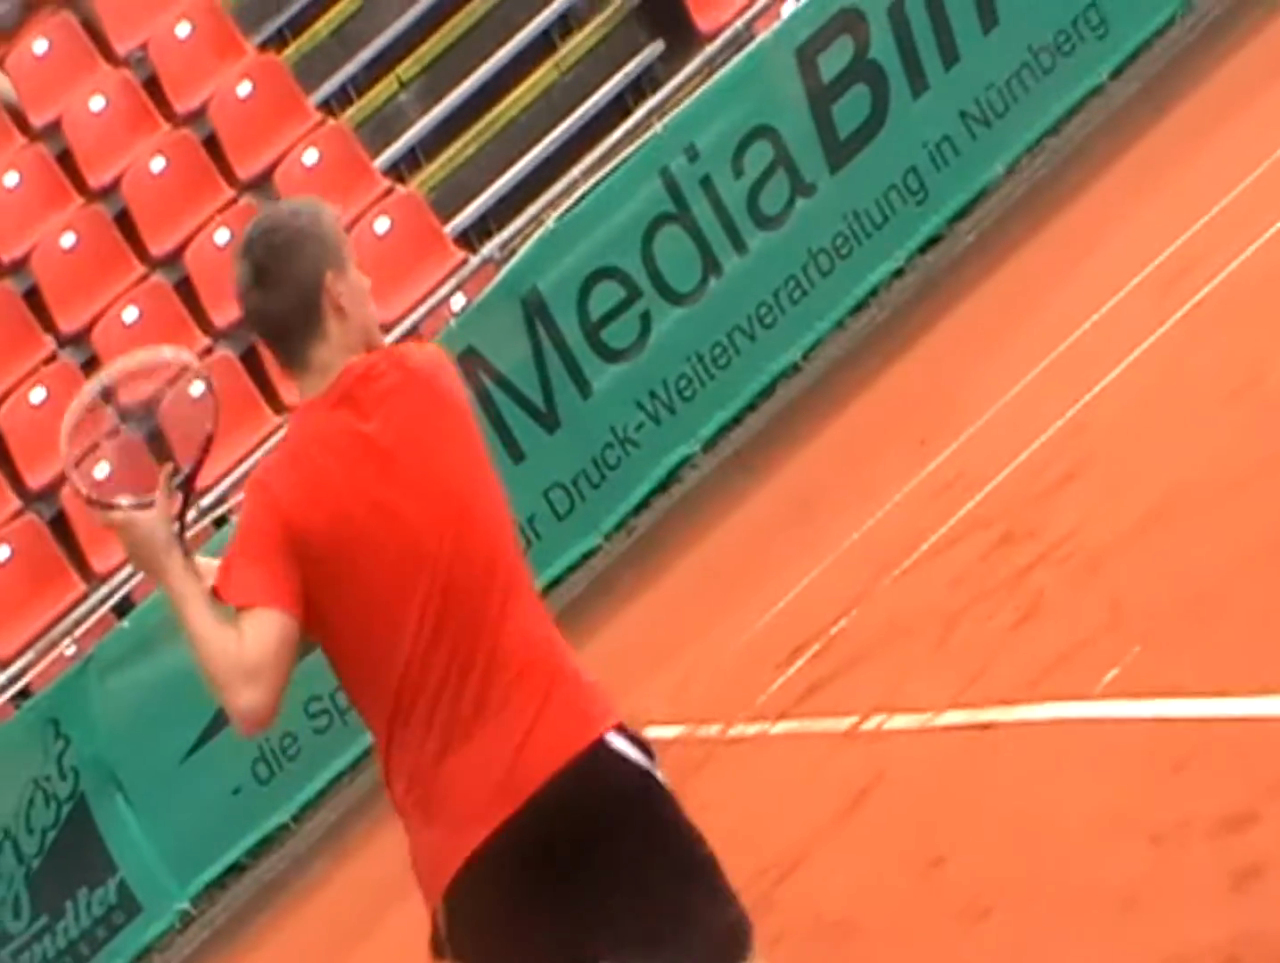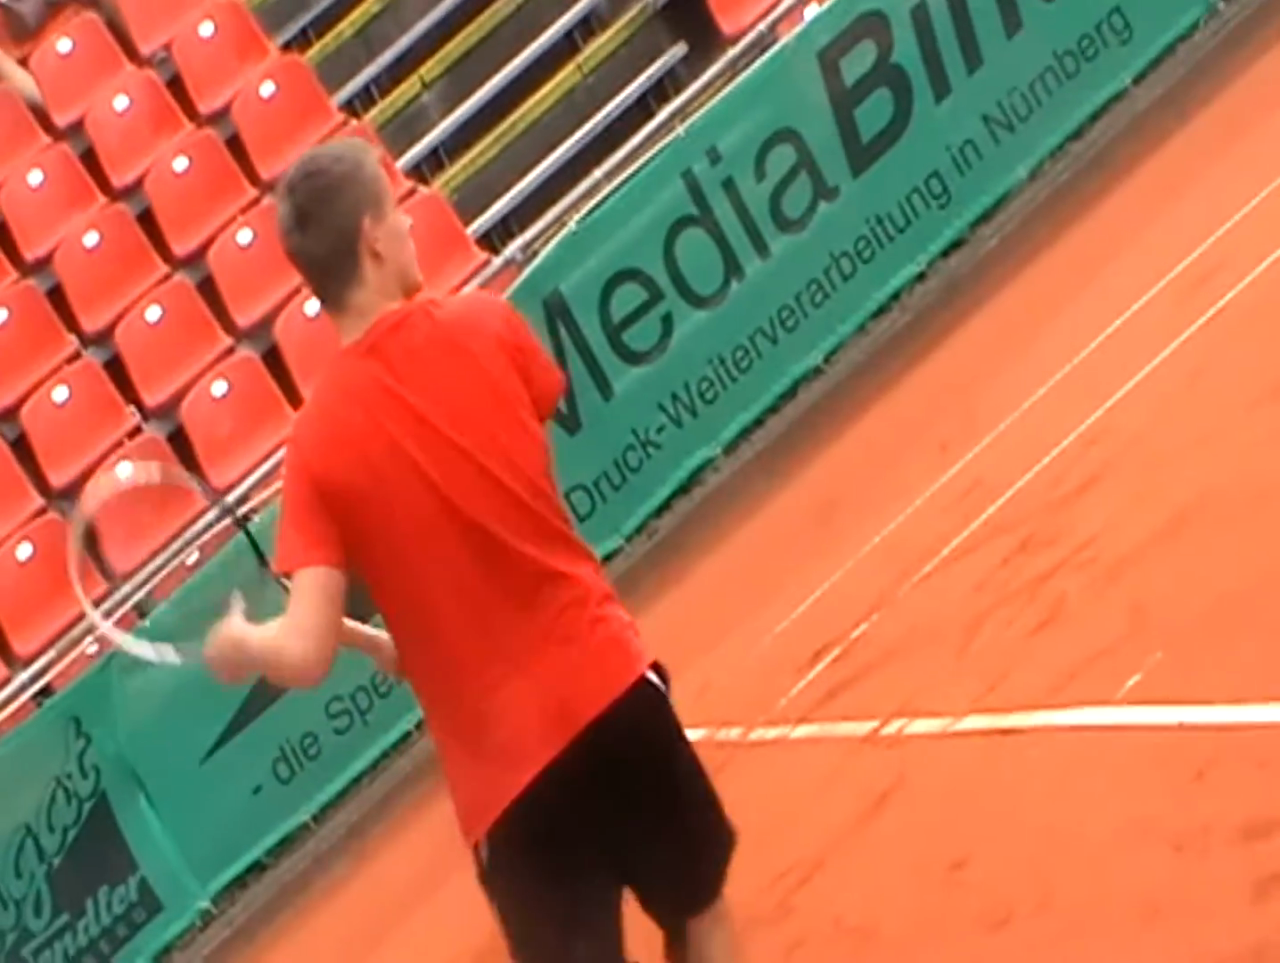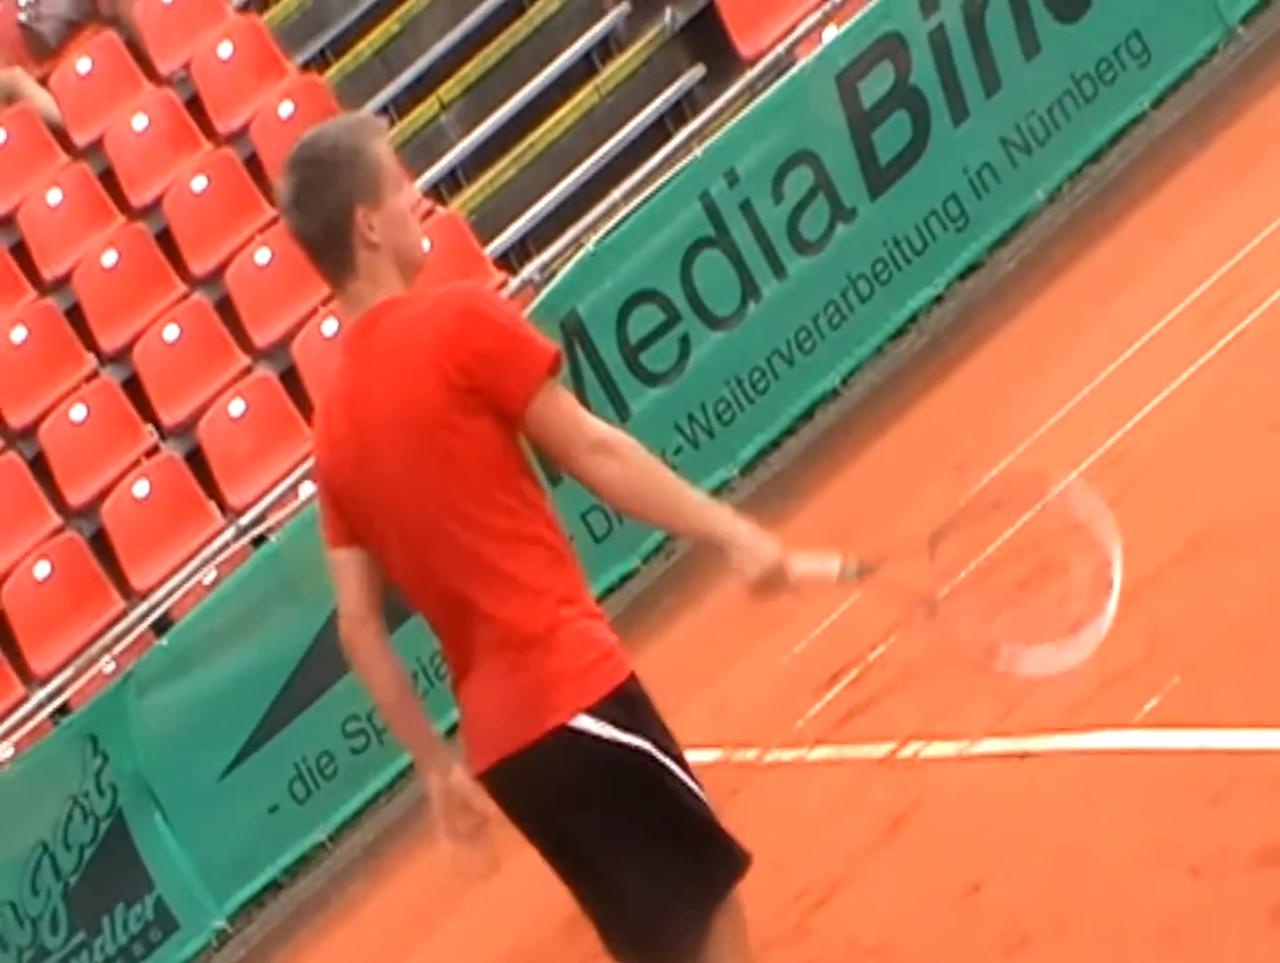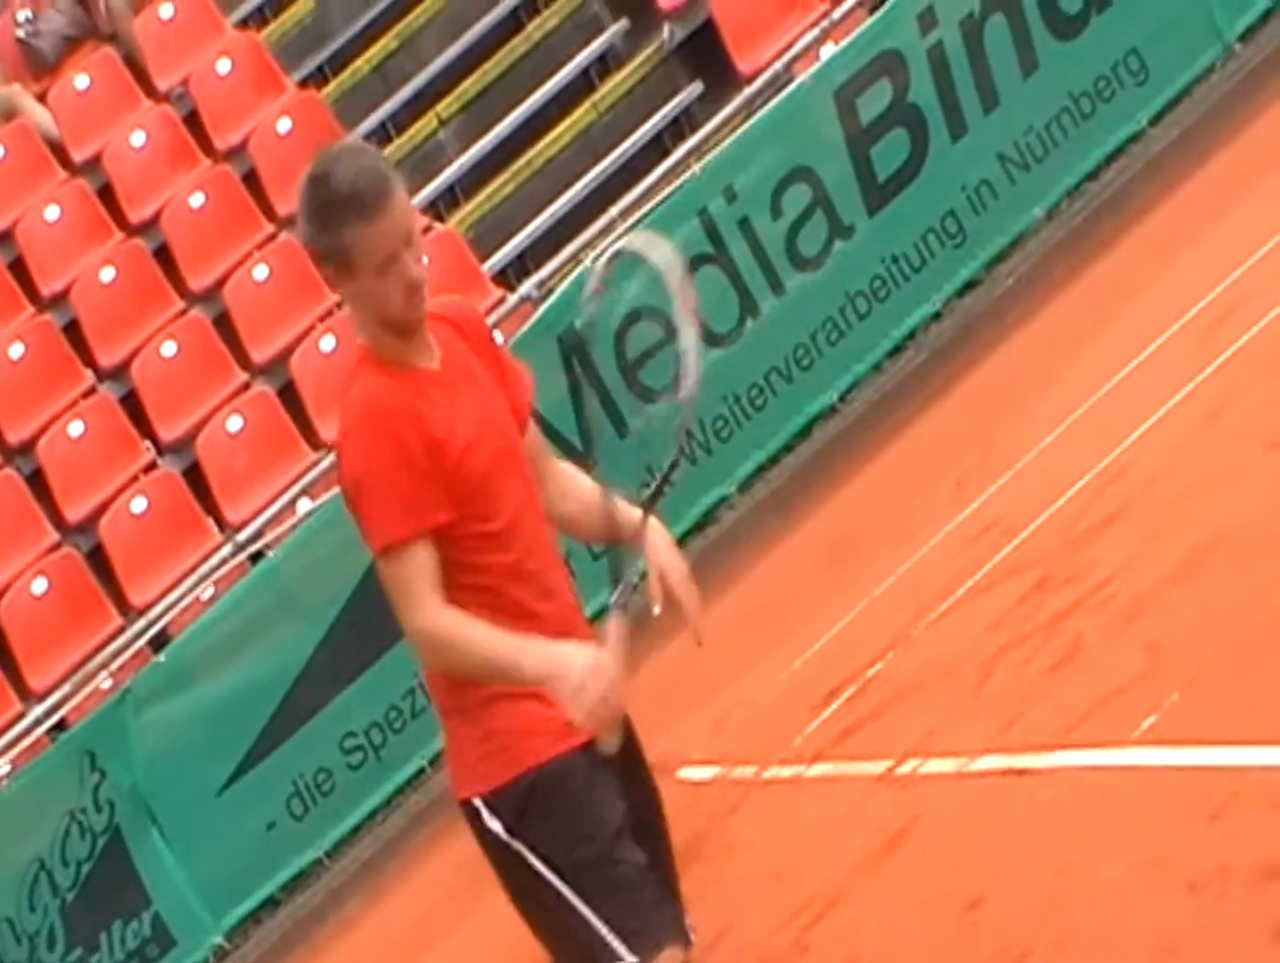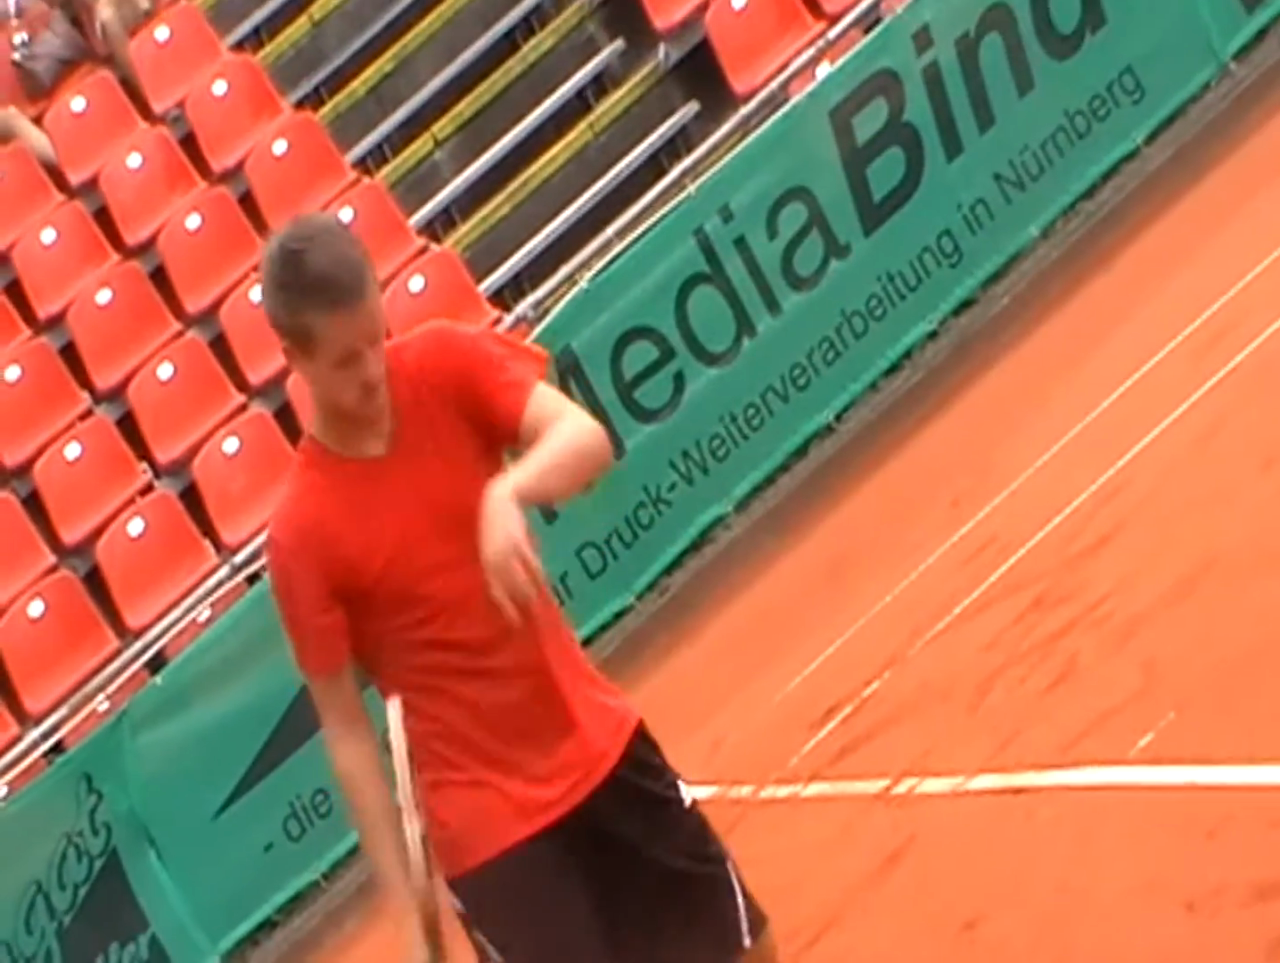
dt=0.4s
person 1, frame 1
left shoulder: (281, 491)
right shoulder: (431, 378)
left elbow: (254, 700)
left wrist: (173, 570)
right wrist: (236, 584)
right hip: (581, 743)
person 1, frame 2
left shoulder: (319, 440)
right shoulder: (486, 326)
left elbow: (304, 655)
left wrist: (238, 641)
left hip: (497, 758)
right hip: (605, 682)
person 1, frame 3
left shoulder: (333, 421)
right shoulder: (455, 318)
left elbow: (358, 626)
right elbow: (594, 455)
left wrist: (432, 762)
right wrist: (730, 530)
left hip: (498, 716)
right hip: (564, 689)
person 1, frame 4
left shoulder: (463, 331)
right shoulder: (375, 423)
right elbow: (427, 625)
left wrist: (641, 527)
right wrist: (555, 664)
left hip: (581, 713)
right hip: (517, 750)
person 1, frame 5
left shoulder: (443, 362)
right shoulder: (301, 533)
left elbow: (587, 439)
right elbow: (345, 731)
left wrist: (509, 491)
right wrist: (407, 903)
left hip: (599, 741)
right hip: (488, 819)
